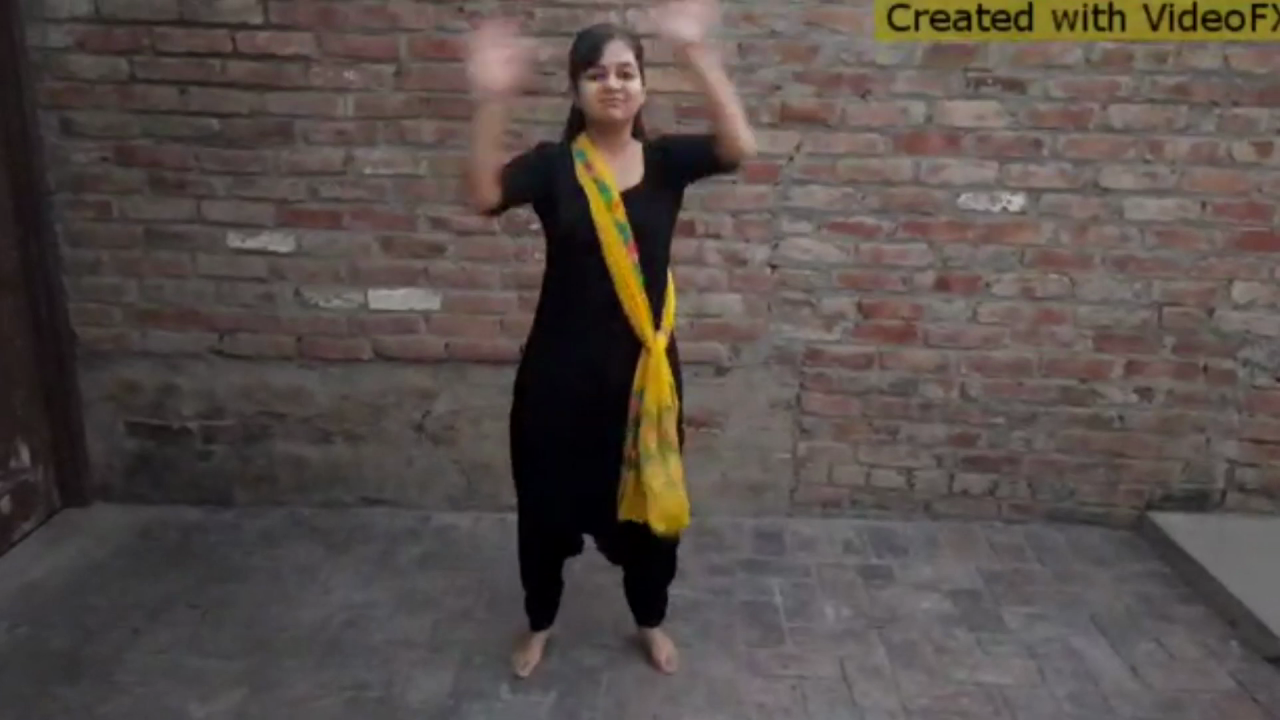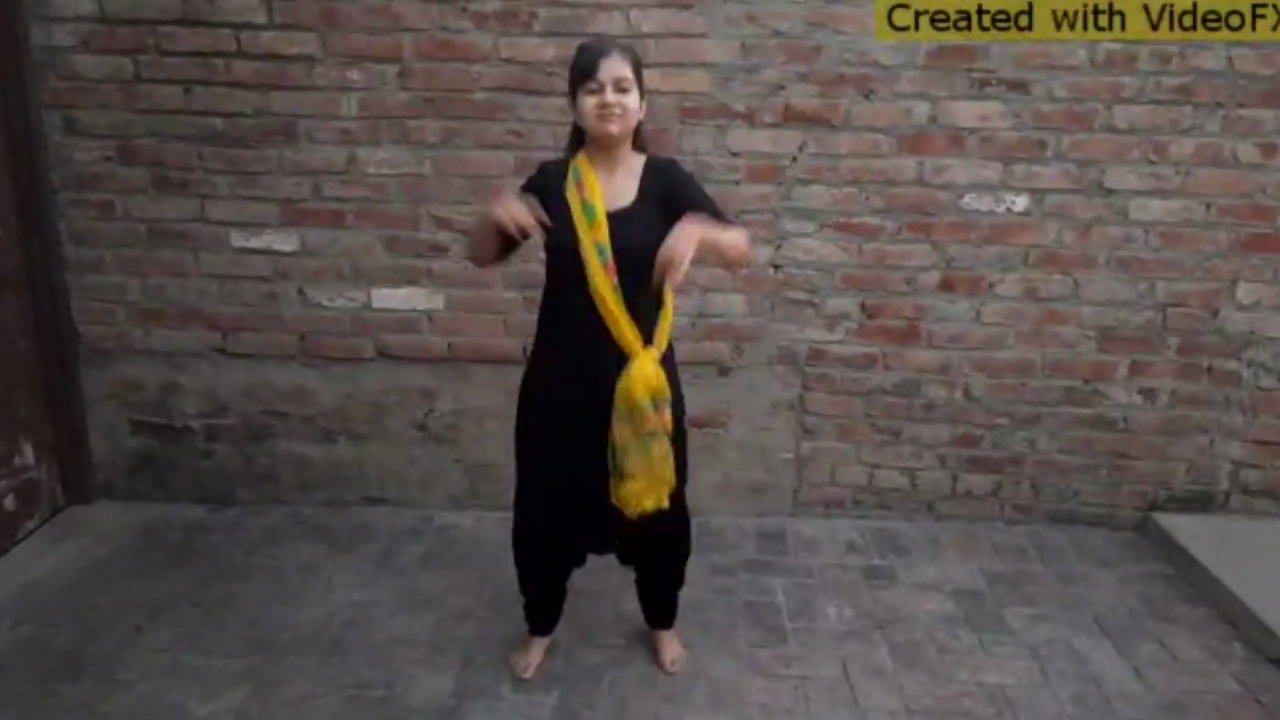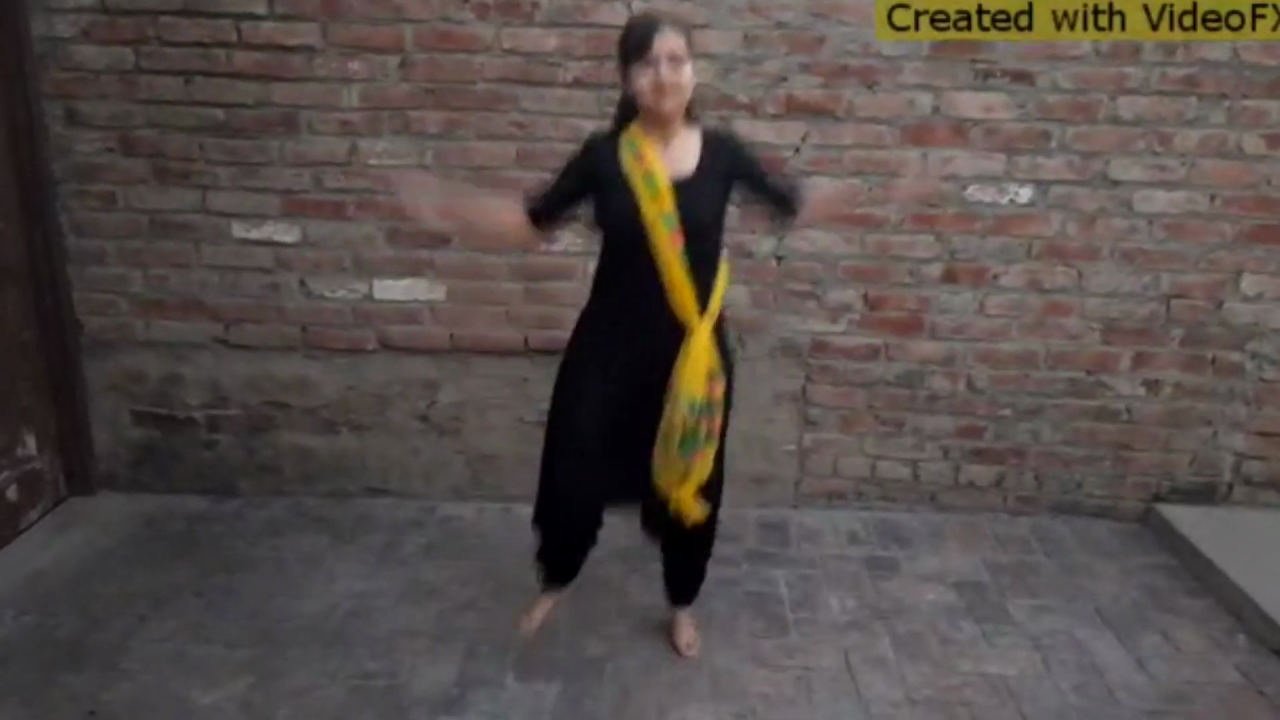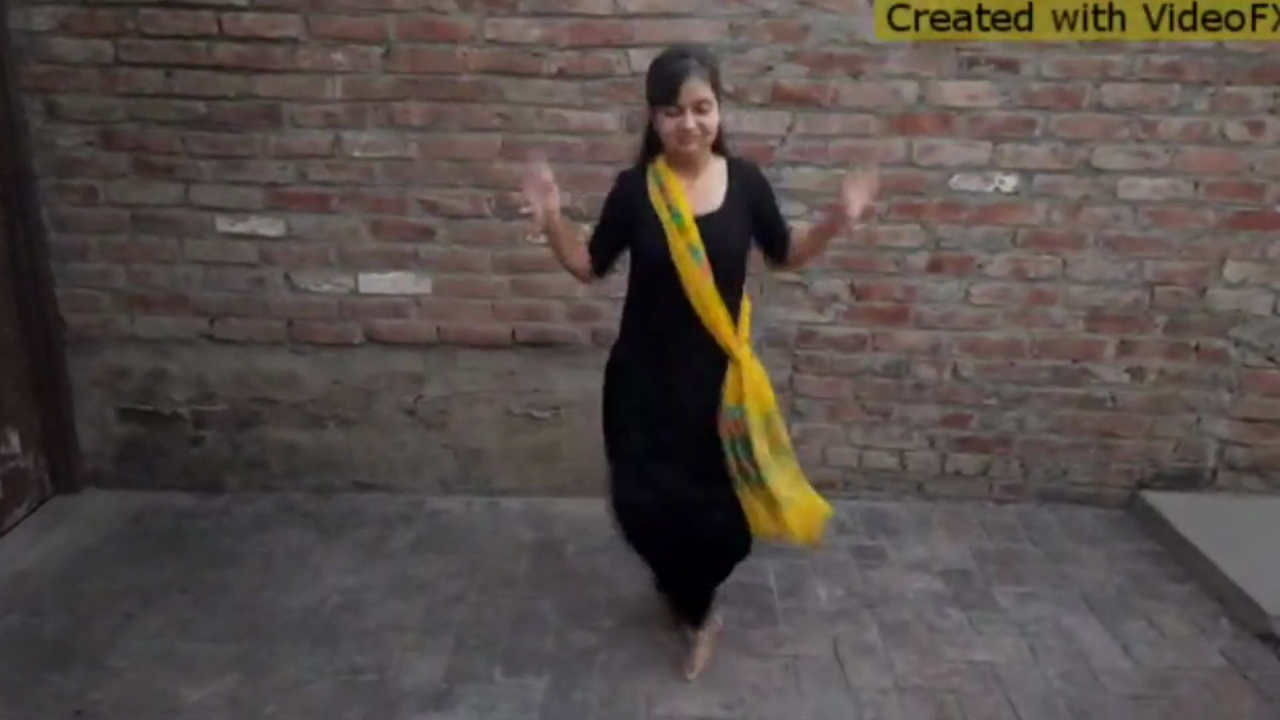
dt=0.5s
person 1, frame 1
left shoulder: (670, 159)
right shoulder: (550, 165)
left elbow: (737, 147)
right elbow: (482, 196)
right wrist: (492, 99)
left hip: (642, 363)
right hip: (561, 363)
left knee: (648, 497)
right knee: (547, 499)
left ankle: (651, 621)
right ankle: (539, 624)
person 1, frame 2
left shoulder: (666, 179)
right shoulder: (550, 182)
left elbow: (741, 249)
right elbow: (485, 255)
left wrist: (698, 234)
right wrist: (497, 218)
left hip: (642, 376)
right hip: (560, 377)
left knee: (655, 505)
right knee: (546, 509)
left ankle: (662, 622)
right ankle: (540, 628)
person 1, frame 3
left shoulder: (723, 152)
right shoulder: (601, 156)
left elbow: (790, 204)
right elbow: (533, 220)
right wrist: (453, 207)
left hip: (693, 350)
right hip: (611, 347)
left knee: (692, 486)
right knee: (574, 474)
left ankle: (682, 604)
right ankle: (555, 580)
person 1, frame 4
left shoulder: (746, 181)
right shoulder: (633, 188)
left elbow: (786, 254)
right elbow: (590, 267)
left wrist: (842, 217)
right wrist: (551, 220)
left hip: (721, 375)
right hip: (646, 373)
left knee: (723, 508)
right knee: (656, 509)
left ankle: (696, 610)
right ankle: (691, 608)
